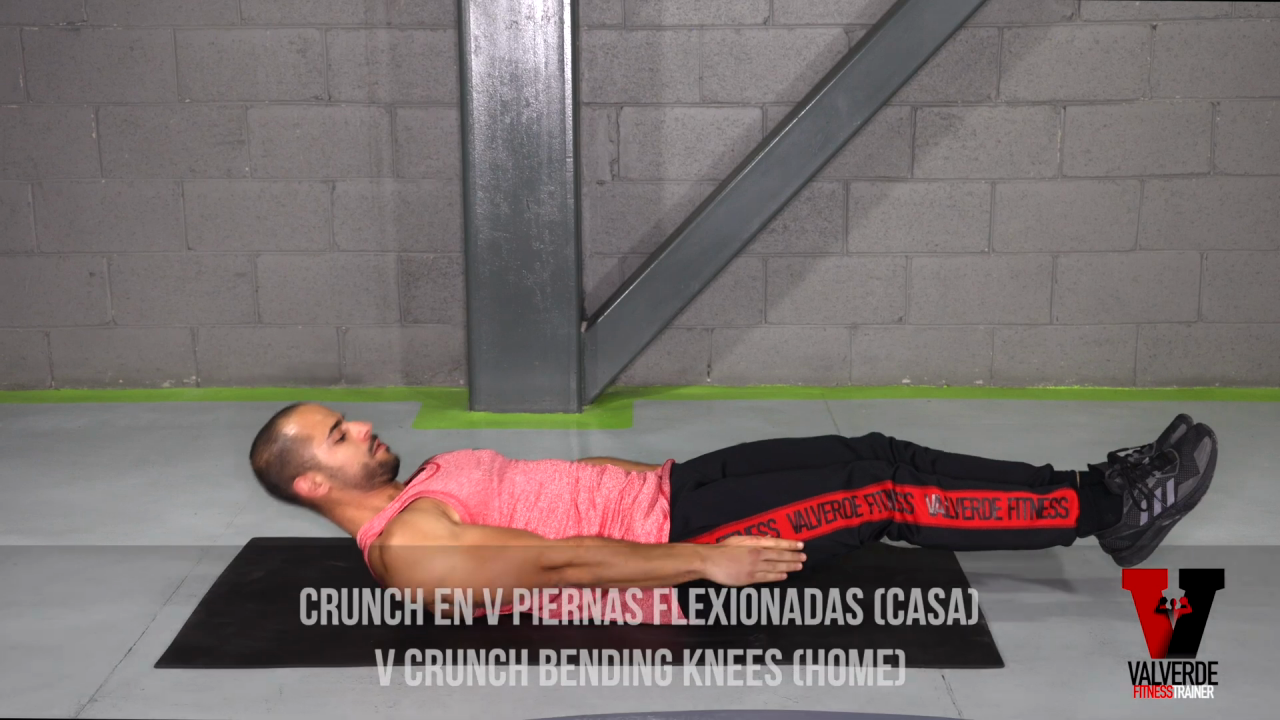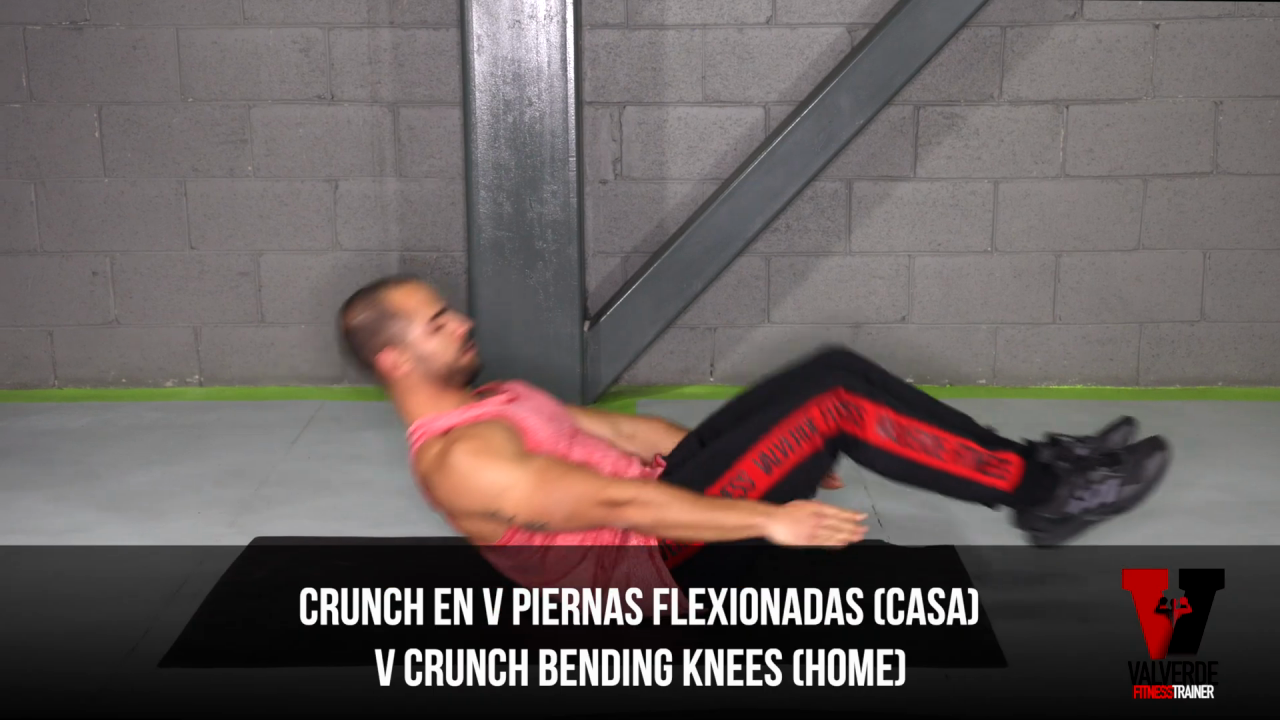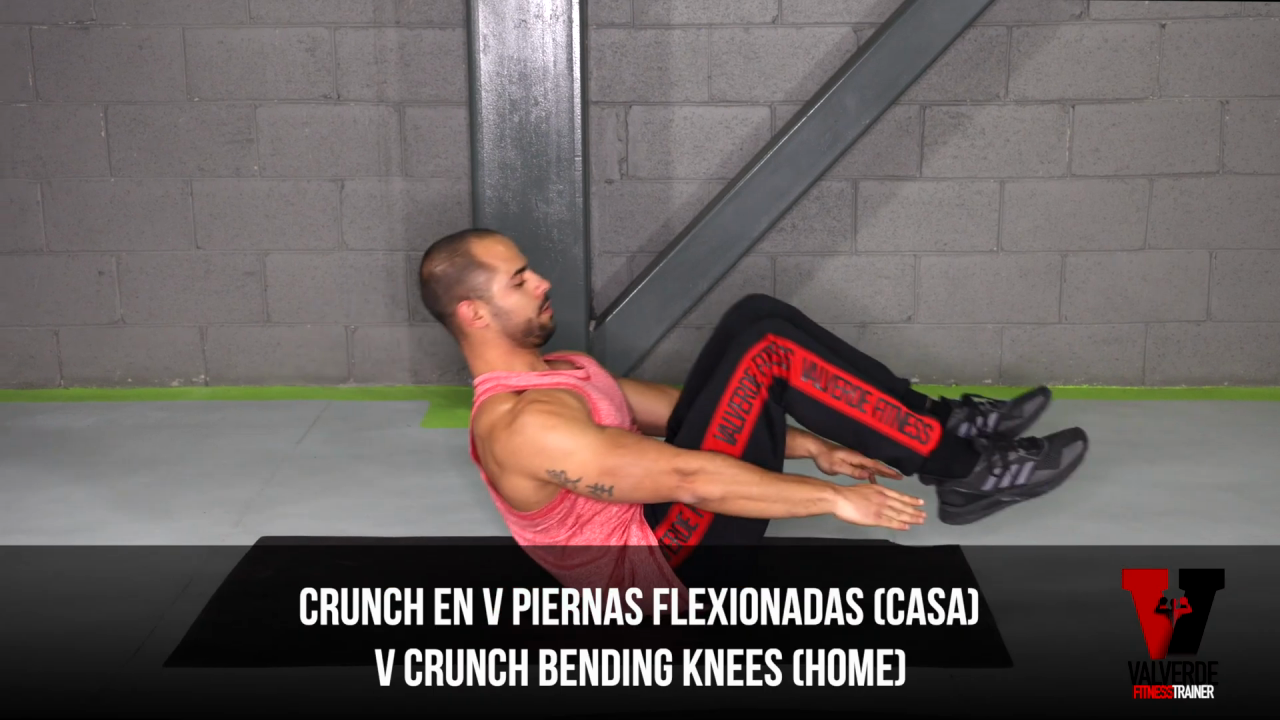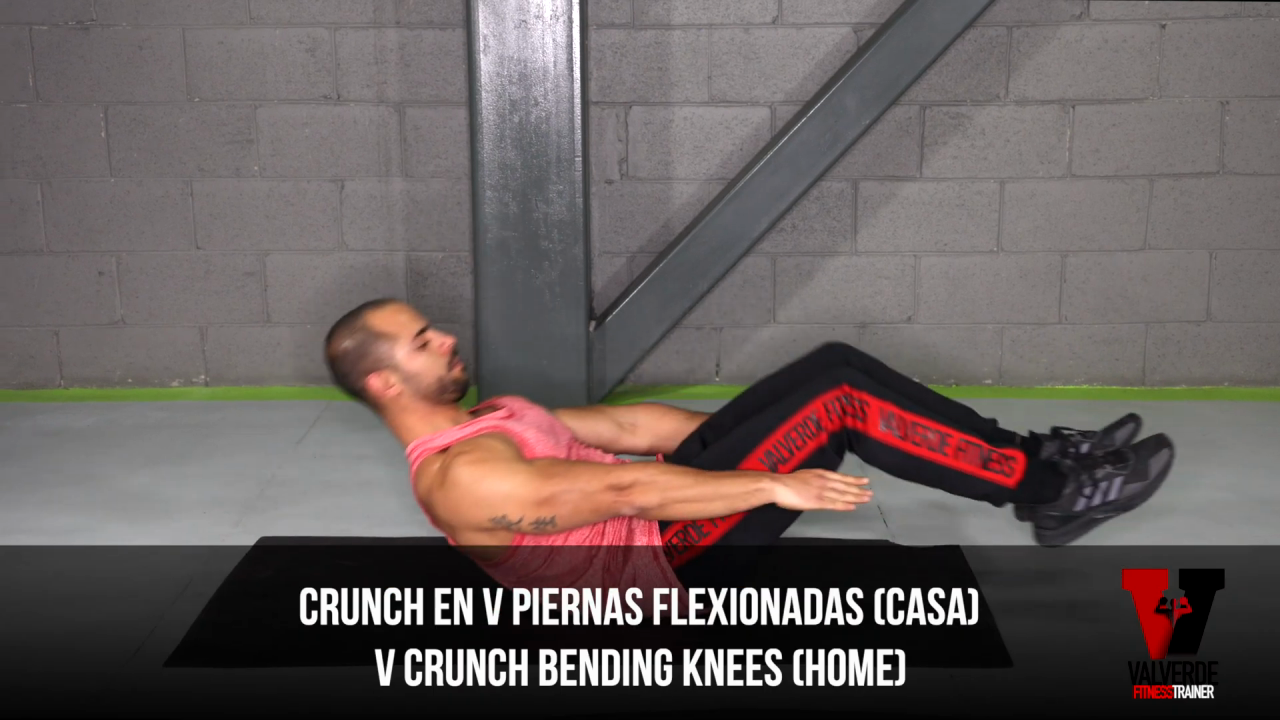
dt=0.4s
person 1, frame 1
left shoulder: (426, 483)
right shoulder: (404, 545)
right elbow: (555, 565)
left wrist: (668, 479)
right wrist: (705, 562)
left hip: (664, 491)
right hip: (666, 545)
left knee: (869, 455)
right knee: (880, 490)
left ankle: (1094, 490)
right ankle: (1108, 511)
person 1, frame 2
left shoulder: (481, 407)
right shoulder: (458, 463)
left elbow: (617, 435)
right elbow: (614, 506)
left wrist: (775, 453)
right wrist: (772, 519)
left hip: (657, 518)
right hip: (662, 568)
left knee: (834, 372)
right knee: (837, 398)
left ankle: (1026, 467)
right ankle: (1041, 494)
person 1, frame 3
left shoulder: (543, 370)
right shoulder: (522, 428)
left elbow: (669, 408)
right elbow: (681, 475)
left wrist: (804, 439)
right wrist: (833, 497)
left hip: (667, 522)
right hip: (668, 563)
left knee: (760, 322)
right knee: (768, 345)
left ankle: (951, 430)
right ankle: (960, 469)
person 1, frame 4
left shoulder: (480, 422)
right shoulder: (461, 480)
left elbow: (622, 425)
right elbow: (619, 493)
left wrist: (754, 429)
right wrist: (772, 484)
left hip: (663, 502)
right hip: (666, 553)
left knee: (834, 368)
right knee: (839, 400)
left ankle: (1038, 461)
right ankle: (1051, 490)
